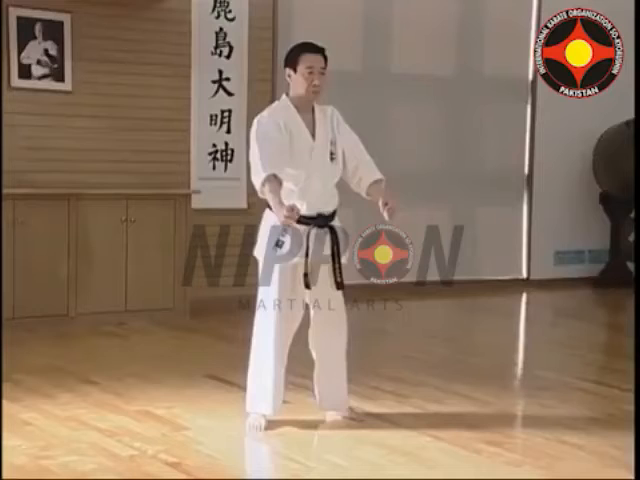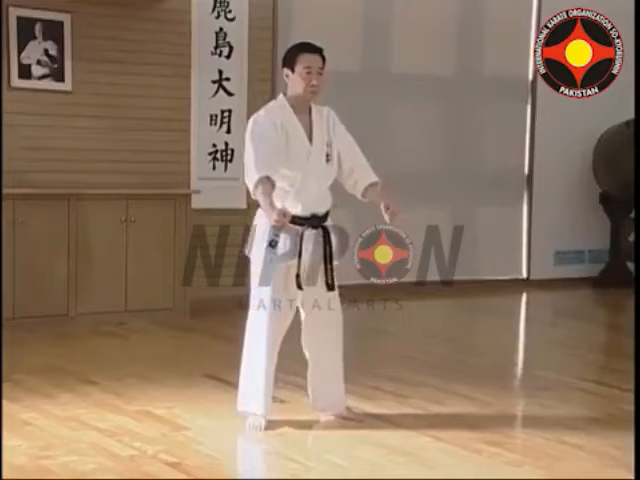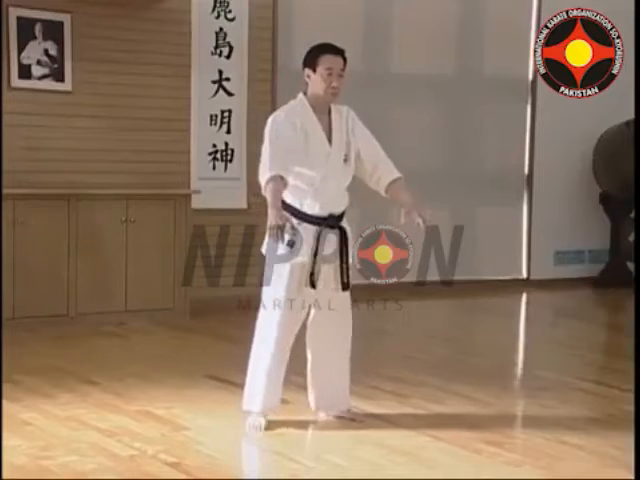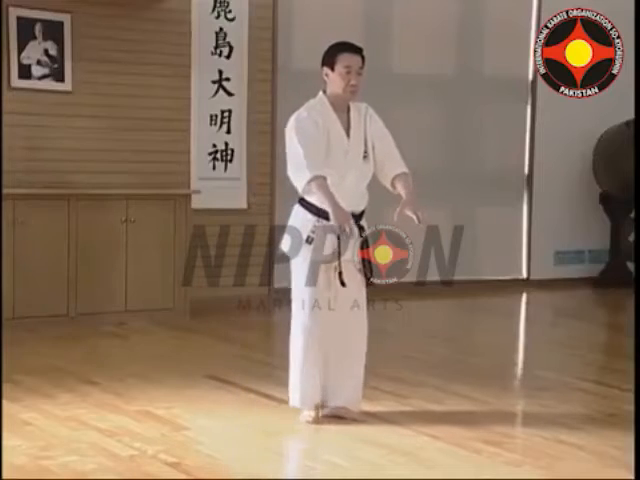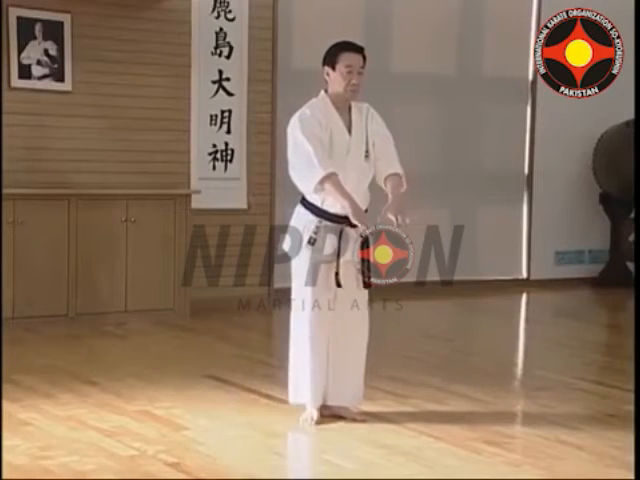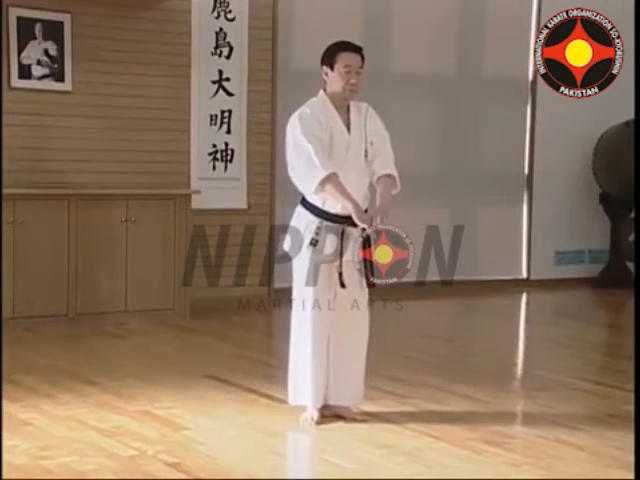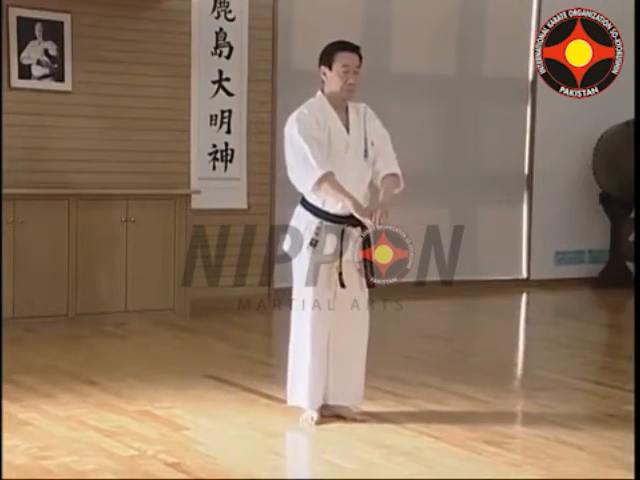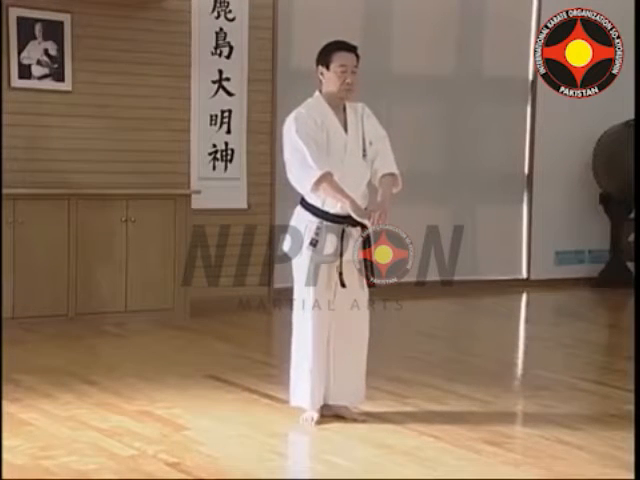
dt=0.4s
person 1, frame 1
left shoulder: (332, 119)
right shoulder: (270, 121)
left elbow: (360, 167)
right elbow: (265, 170)
left wrist: (382, 197)
right wrist: (278, 205)
left hip: (324, 232)
right hip: (285, 231)
left knee: (331, 319)
right knee: (276, 319)
left ankle: (333, 400)
right ankle: (261, 406)
person 1, frame 2
left shoulder: (328, 120)
right shoulder: (266, 121)
left elbow: (355, 169)
right elbow: (260, 170)
left wrist: (382, 201)
right wrist: (269, 207)
left hip: (316, 232)
right hip: (279, 231)
left knee: (325, 318)
right knee: (268, 319)
left ankle: (330, 400)
right ankle: (256, 406)
person 1, frame 3
left shoulder: (347, 119)
right shoulder: (285, 120)
left elbow: (378, 166)
right elbow: (272, 167)
left wrist: (406, 201)
right wrist: (274, 207)
left hip: (332, 231)
right hip: (295, 229)
left knee: (335, 317)
right knee: (279, 316)
left ankle: (329, 400)
right ankle: (258, 406)
person 1, frame 4
left shoulder: (367, 117)
right shoulder: (305, 119)
left elbow: (390, 163)
right elbow: (307, 169)
left wrist: (406, 196)
right wrist: (333, 207)
left hip: (353, 227)
right hip: (314, 225)
left knee: (351, 315)
right knee: (311, 314)
left ankle: (338, 399)
right ankle: (309, 399)
person 1, frame 5
left shoulder: (369, 117)
right shoulder: (307, 119)
left elbow: (388, 164)
right elbow: (317, 169)
left wrist: (394, 199)
right wrist: (351, 205)
left hip: (353, 229)
right hip: (317, 226)
left knee: (353, 315)
right knee: (312, 313)
left ankle: (339, 398)
right ankle: (312, 401)
person 1, frame 6
left shoulder: (368, 116)
right shoulder: (306, 118)
left elbow: (384, 166)
right elbow: (317, 171)
left wrist: (381, 204)
right wrist: (354, 206)
left hip: (354, 229)
right hip: (317, 226)
left knee: (353, 315)
right knee: (313, 314)
left ankle: (340, 397)
right ankle: (312, 400)
person 1, frame 7
left shoulder: (366, 116)
right shoulder: (304, 119)
left elbow: (386, 164)
right elbow: (314, 171)
left wrist: (384, 201)
right wrist: (354, 203)
left hip: (353, 230)
right hip: (316, 227)
left knee: (352, 315)
right knee: (313, 314)
left ankle: (338, 397)
right ankle: (310, 401)
person 1, frame 8
left shoulder: (364, 117)
right shoulder: (302, 119)
left elbow: (384, 164)
right elbow: (312, 171)
left wrist: (383, 201)
right wrist: (353, 204)
left hip: (353, 230)
right hip: (317, 227)
left knee: (352, 315)
right knee: (313, 314)
left ankle: (339, 397)
right ankle: (311, 401)
